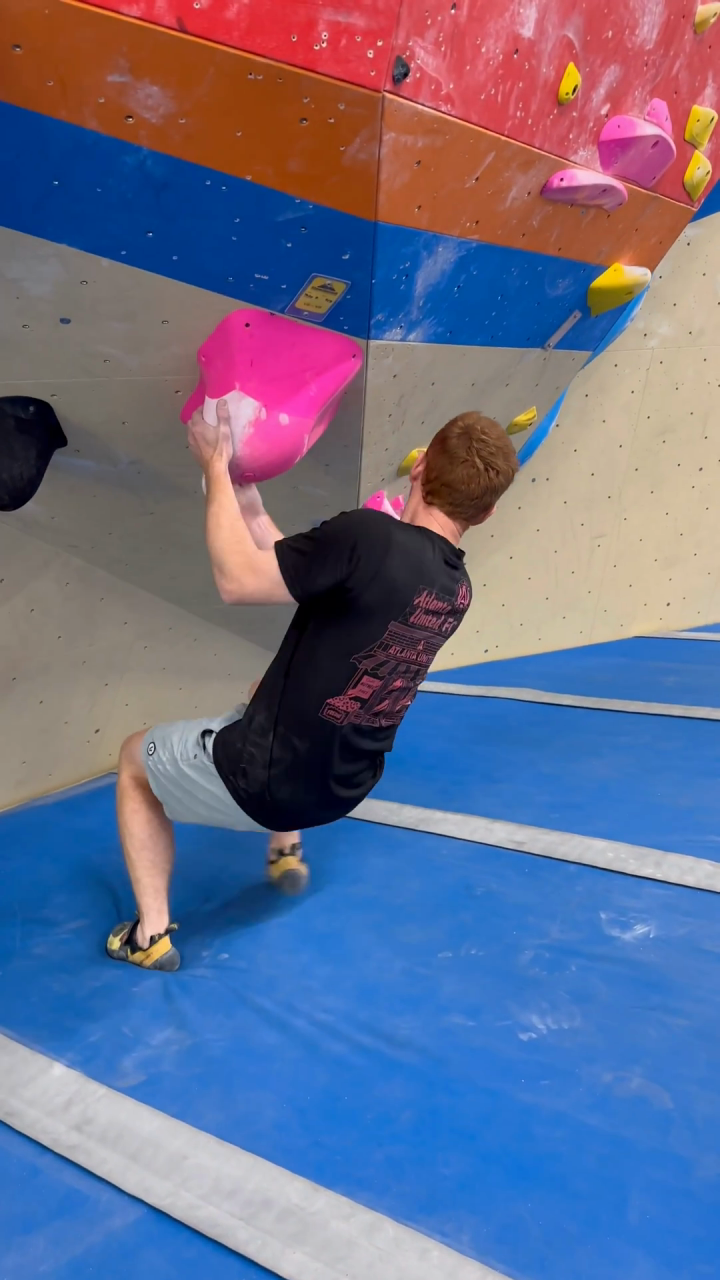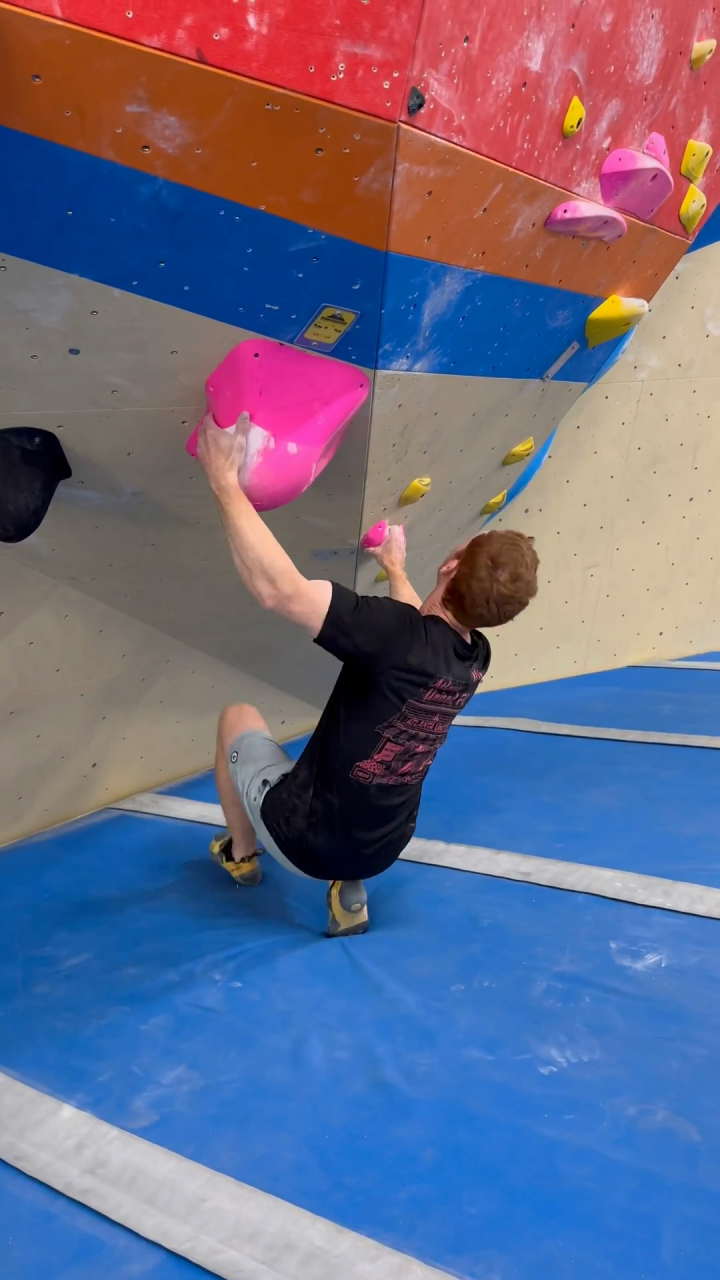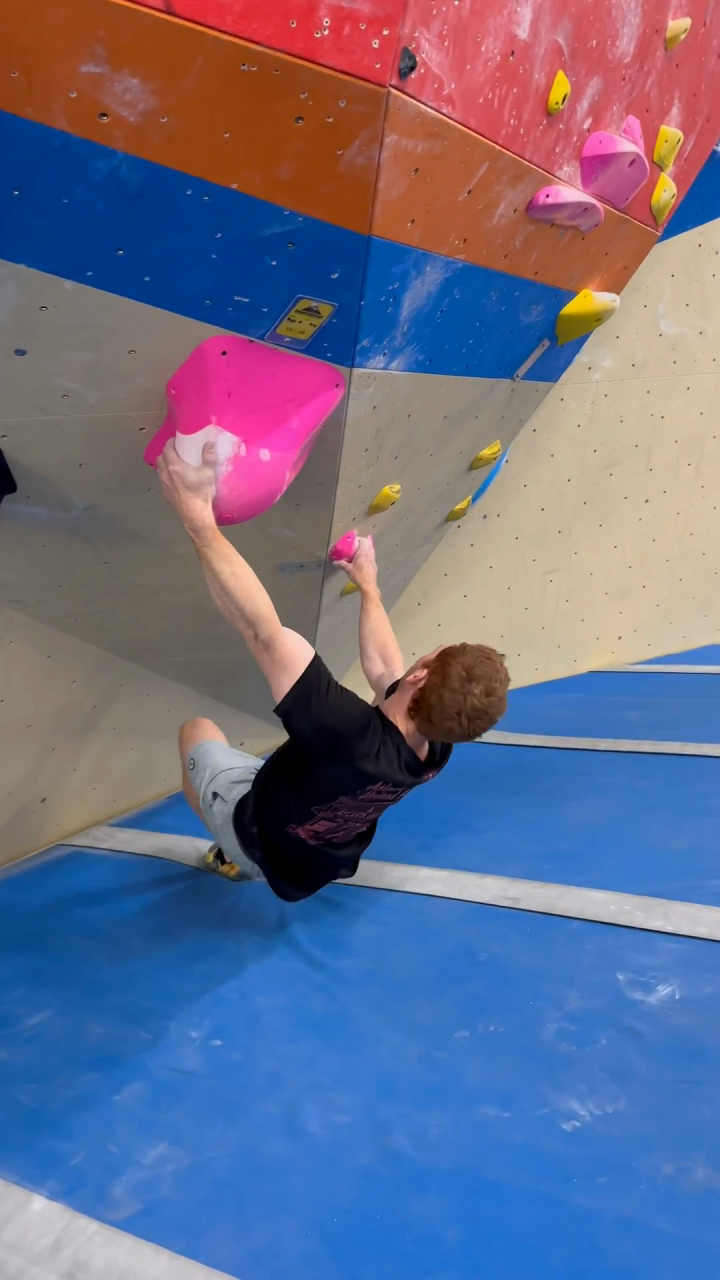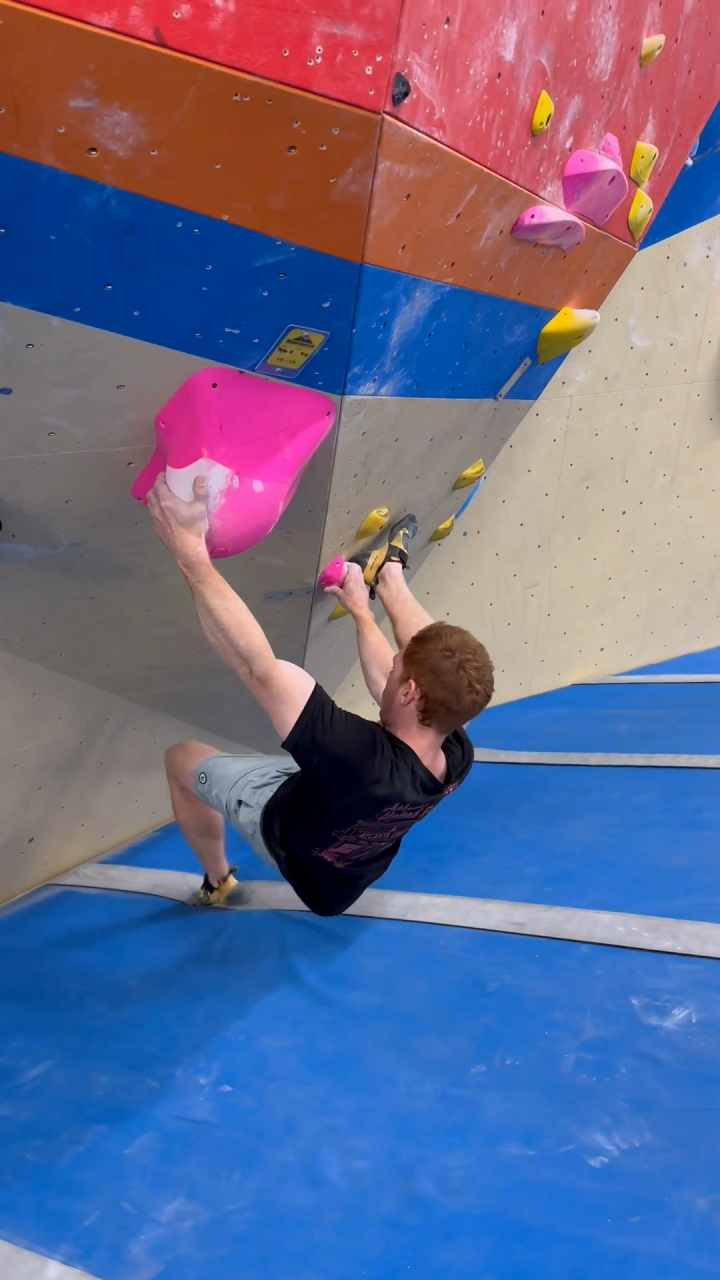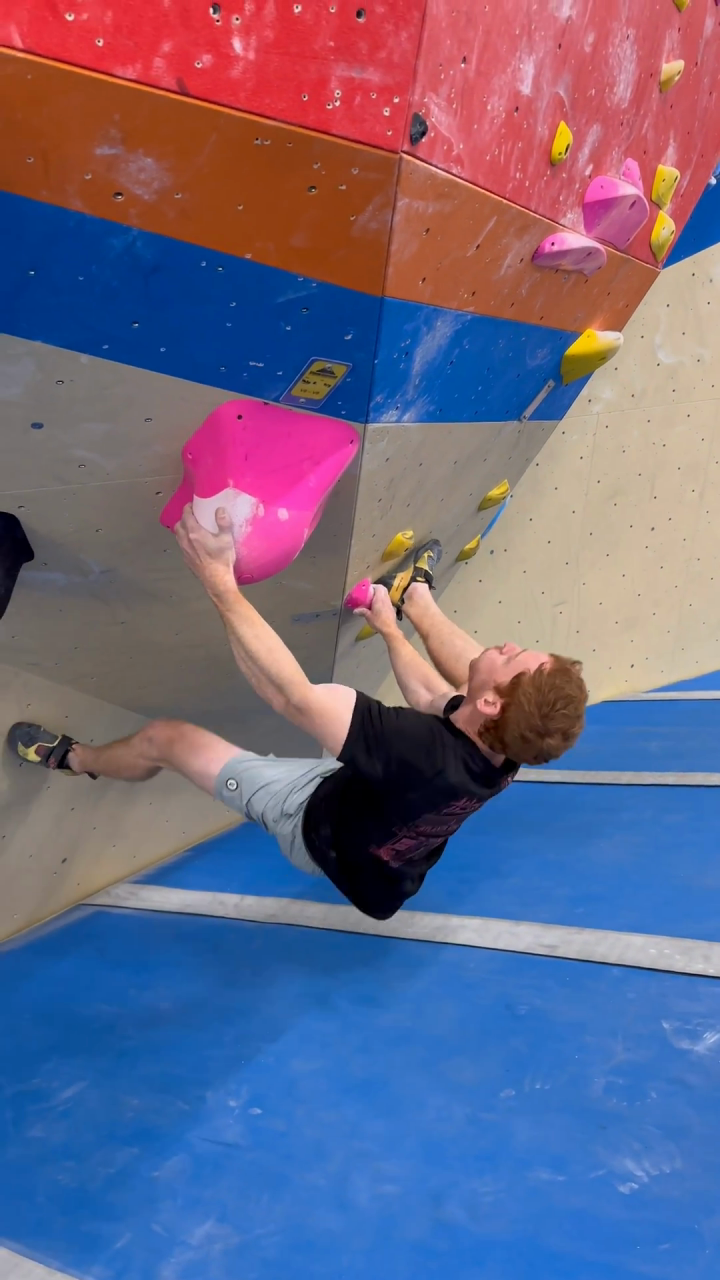
dt=1s
person 1, frame 1
left shoulder: (367, 538)
right shoulder: (457, 587)
left elbow: (236, 580)
left wrist: (215, 468)
right wrist: (255, 519)
left hip: (267, 778)
right hip: (343, 789)
left knee: (136, 756)
left ankle: (152, 933)
right ankle: (287, 854)
person 1, frame 2
left shoulder: (392, 631)
right shoulder: (475, 658)
left elbow: (278, 588)
left wrist: (226, 483)
right wrist: (395, 570)
left hip: (304, 836)
right hip: (382, 847)
left knee: (239, 718)
left ankle: (242, 855)
right ankle: (350, 893)
person 1, frame 3
left shoulder: (347, 729)
right shoulder: (436, 749)
left elbow: (263, 631)
right elbow: (381, 667)
left wrist: (198, 519)
right wrist: (367, 587)
left hip: (263, 848)
right hip: (327, 860)
left knee: (197, 731)
left ankle: (230, 858)
person 1, frame 4
left shoulder: (354, 756)
right shoulder: (457, 758)
left elbow: (259, 667)
right elbow: (392, 688)
left wrist: (191, 553)
right wrist: (360, 612)
left hip: (285, 826)
left knee: (183, 758)
right knee: (448, 653)
left ankle: (218, 881)
right ankle: (387, 573)
person 1, frame 5
left shoulder: (420, 751)
right shoulder: (503, 749)
left elbow: (294, 695)
right elbow: (435, 696)
left wrist: (219, 580)
right wrist: (390, 630)
left hip: (319, 827)
right hip: (378, 826)
left knee: (164, 737)
right knee: (485, 667)
left ankle: (76, 759)
right ankle: (413, 596)
